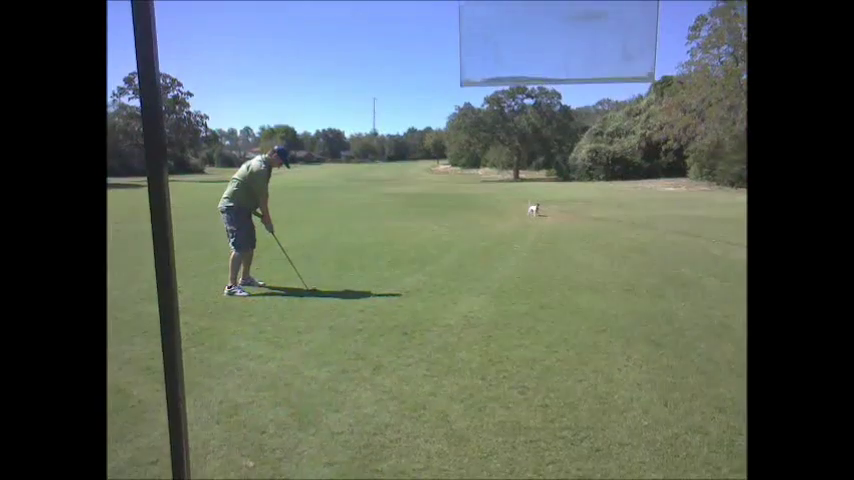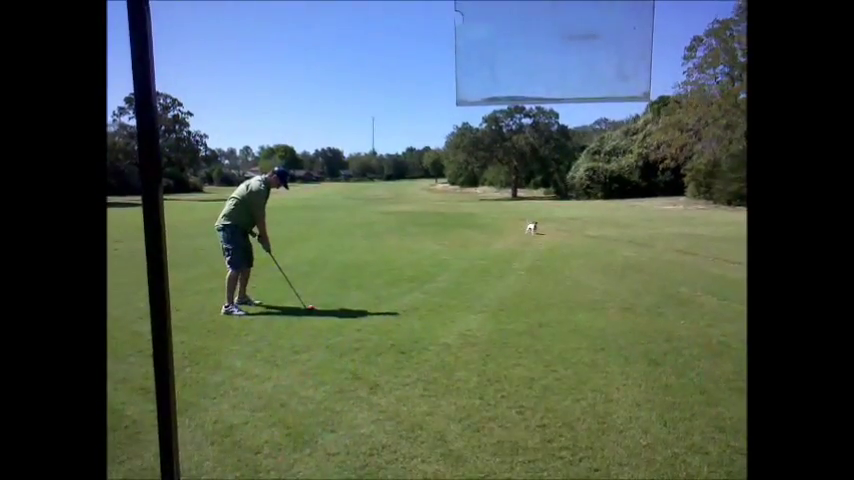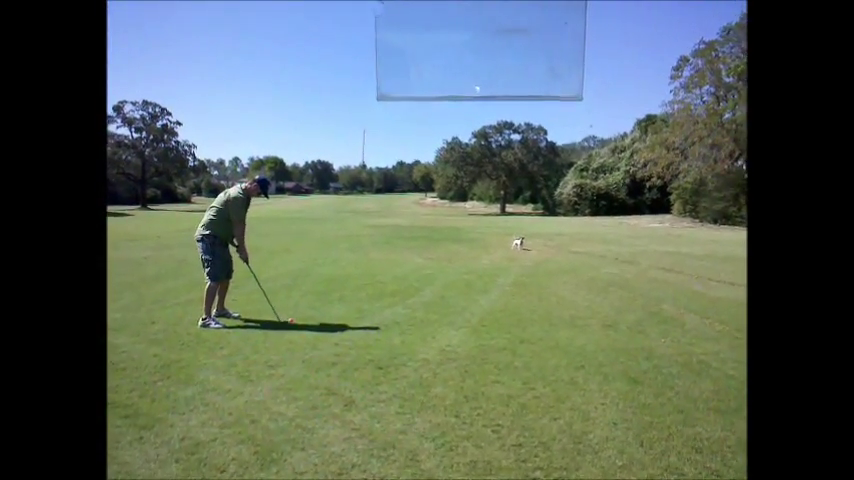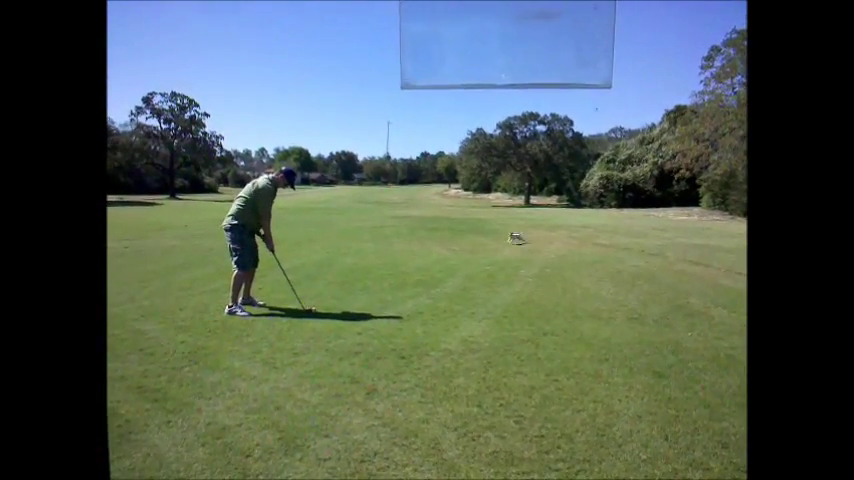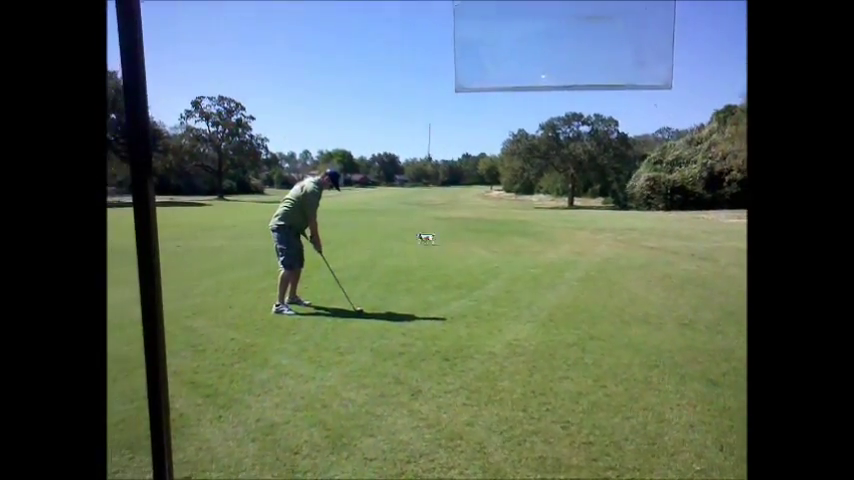
dt=1s
person 1, frame 1
left shoulder: (260, 163)
right shoulder: (260, 168)
left elbow: (260, 195)
right elbow: (261, 196)
left wrist: (264, 216)
right wrist: (267, 219)
left hip: (240, 207)
right hip: (233, 207)
left knee: (249, 244)
right knee: (239, 247)
left ankle: (245, 278)
right ankle: (231, 286)
person 1, frame 2
left shoulder: (260, 184)
right shoulder: (259, 188)
left elbow: (258, 215)
right elbow: (259, 217)
left wrist: (261, 235)
right wrist: (265, 239)
left hip: (238, 227)
right hip: (230, 226)
left knee: (246, 263)
right knee: (236, 266)
left ankle: (241, 297)
right ankle: (228, 305)
person 1, frame 3
left shoulder: (244, 196)
right shoulder: (237, 195)
left elbow: (241, 224)
right elbow: (237, 225)
left wrist: (240, 246)
right wrist: (242, 248)
left hip: (219, 238)
right hip: (209, 237)
left knee: (226, 274)
right knee: (215, 277)
left ankle: (220, 309)
right ankle: (206, 318)
person 1, frame 4
left shoulder: (269, 185)
right shoulder: (265, 186)
left elbow: (266, 214)
right elbow: (264, 215)
left wrist: (266, 235)
right wrist: (269, 238)
left hip: (246, 227)
right hip: (237, 226)
left knee: (252, 263)
right knee: (242, 266)
left ankle: (245, 297)
right ankle: (232, 305)
person 1, frame 5
left shoulder: (311, 184)
right shoulder: (312, 189)
left elbow: (309, 217)
right elbow: (312, 219)
left wrist: (312, 236)
right wrist: (316, 240)
left hip: (290, 227)
right hip: (283, 227)
left knee: (297, 263)
right knee: (289, 265)
left ankle: (292, 296)
right ankle: (279, 304)
